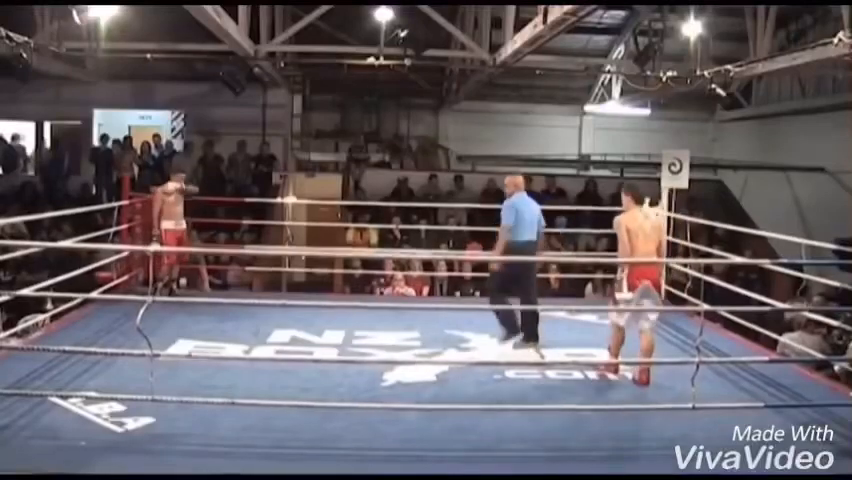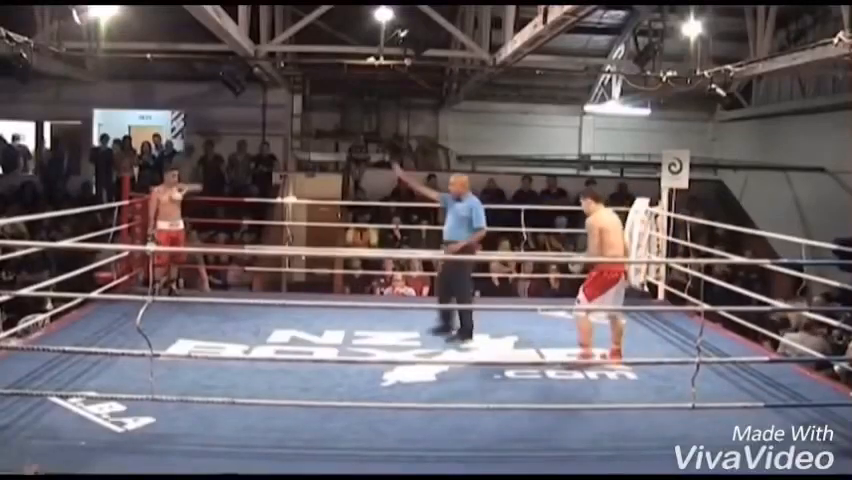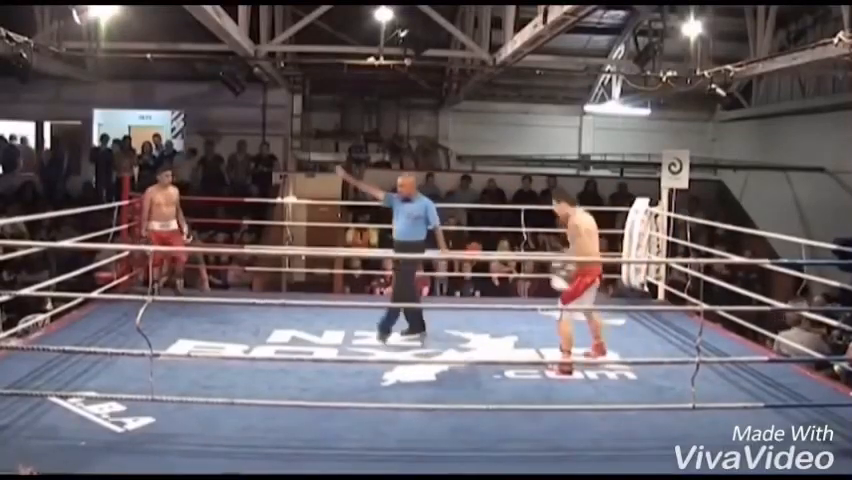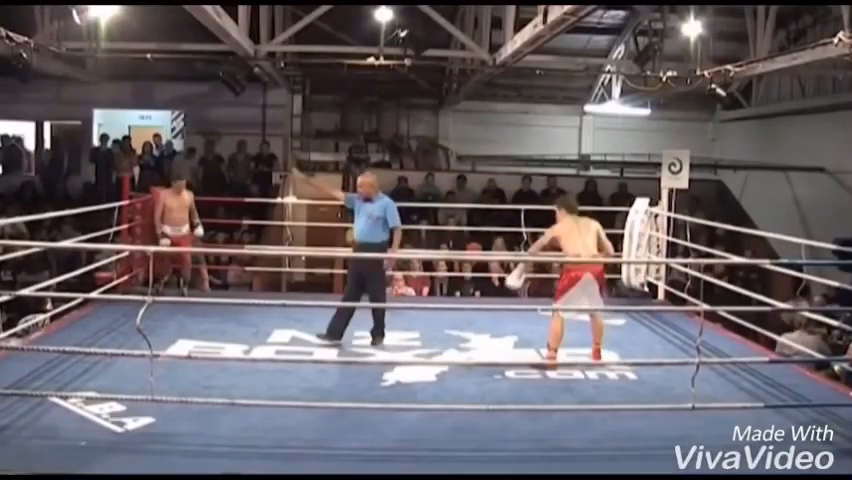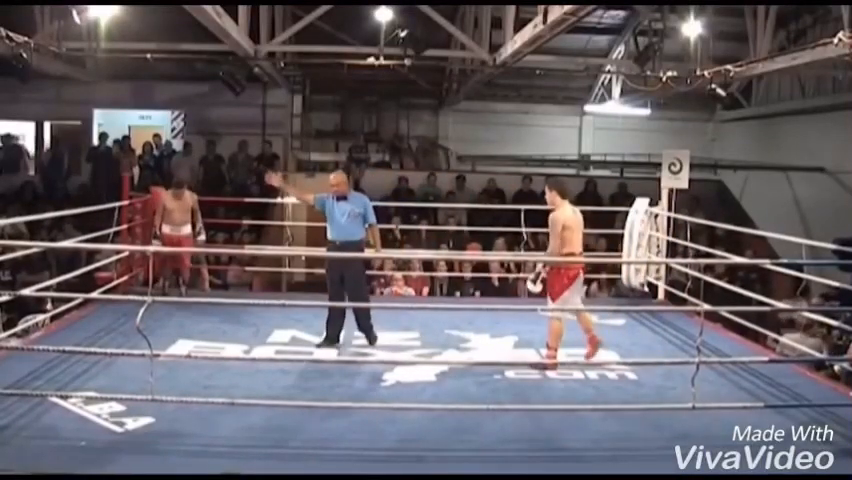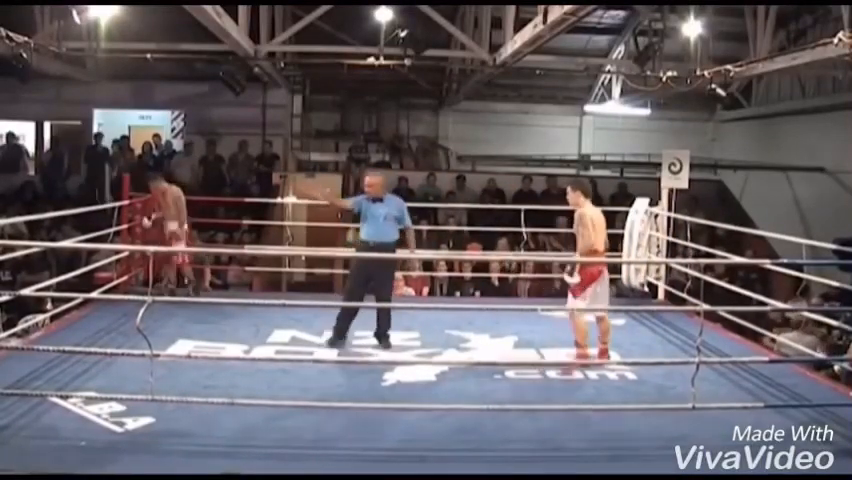
dt=0.7s
person 1, frame 1
left shoulder: (622, 220)
right shoulder: (656, 218)
left elbow: (625, 252)
right elbow: (661, 251)
left wrist: (622, 276)
left hip: (634, 272)
right hip: (652, 272)
left knee: (618, 320)
right knee: (647, 325)
left ankle: (613, 362)
right ankle: (644, 371)
person 1, frame 2
left shoulder: (593, 220)
right shoulder: (613, 217)
left elbow: (593, 252)
right elbow: (625, 247)
left hip: (605, 269)
right hip: (620, 269)
left knee: (582, 310)
right knee: (614, 312)
left ankle: (585, 353)
right ankle: (616, 352)
person 1, frame 3
left shoulder: (575, 221)
right shoulder: (585, 216)
left elbow: (583, 251)
left hip: (584, 270)
right hip: (595, 268)
left knee: (565, 314)
right knee: (588, 308)
left ankle: (566, 362)
right ankle: (598, 347)
person 1, frame 4
left shoulder: (558, 227)
right shoulder: (593, 224)
left elbow: (536, 247)
right elbow: (610, 251)
left wrist: (519, 268)
left hip: (574, 269)
right hip: (595, 266)
left knee: (558, 313)
right knee: (595, 311)
left ankle: (551, 357)
right ankle: (597, 352)
person 1, frame 5
left shoulder: (556, 215)
right shoulder: (576, 212)
left elbow: (554, 249)
left wrist: (541, 267)
left hip: (563, 266)
right hip: (577, 263)
left knee: (556, 312)
right knee: (576, 305)
left ankle: (551, 358)
right ankle: (592, 339)
person 1, frame 6
left shoulder: (582, 213)
right shoulder: (597, 212)
left elbow: (588, 243)
left wrist: (576, 264)
left hip: (588, 265)
right hip: (600, 264)
left knee: (576, 310)
right knee: (600, 312)
left ankle: (582, 355)
right ankle: (603, 353)
person 2, frame 1
left shoulder: (511, 203)
right shoulder: (533, 205)
left elbow: (505, 230)
right elbow: (540, 231)
left wrist: (496, 255)
right wrist: (535, 252)
left hip: (513, 251)
right hip: (530, 251)
left knee: (496, 290)
right knee: (528, 295)
left ankle: (511, 327)
right ankle: (530, 336)
person 2, frame 2
left shoulder: (474, 204)
right shoulder: (452, 200)
left elbow: (481, 231)
right elbow: (429, 193)
left wrist: (460, 245)
right wrist: (405, 178)
left hip: (462, 252)
right hip: (451, 249)
left knee: (462, 292)
right knee: (444, 288)
left ankle: (465, 332)
right ankle: (446, 324)
person 2, frame 3
left shoulder: (425, 204)
right shoulder: (396, 200)
left elbow: (436, 228)
right elbow: (372, 191)
left wrist: (443, 251)
right wrist: (347, 178)
left hip: (413, 249)
right hip: (399, 248)
left knee: (400, 289)
right knee: (408, 289)
left ankle: (385, 327)
right ankle: (417, 326)
person 2, frame 4
left shoulder: (387, 204)
right shoulder: (357, 200)
left elbow: (397, 230)
right elbow: (334, 193)
left wrist: (392, 253)
right wrist: (306, 179)
left hip: (376, 252)
right hip: (359, 251)
left knee: (376, 296)
right knee: (350, 294)
left ankle: (378, 334)
right ankle: (334, 332)
person 2, frame 5
left shoulder: (362, 201)
right shoulder: (327, 200)
left elbow: (372, 226)
right elbow: (303, 197)
left wrist: (378, 250)
right wrist: (282, 185)
left hip: (354, 250)
right hip: (334, 250)
left knee: (358, 294)
right knee: (335, 296)
left ankle: (368, 331)
right ankle: (332, 336)
person 2, frame 6
left shoulder: (397, 203)
right shoulder: (363, 201)
left elbow: (408, 228)
right elbow: (344, 203)
left wrist: (412, 250)
right wrist: (324, 197)
left hip: (386, 252)
right hip: (364, 250)
left knee: (384, 296)
right knee: (352, 292)
left ankle: (382, 335)
right ankle: (339, 334)
person 3, frame 1
left shoulder: (181, 188)
right shoulder: (161, 191)
left elbow: (195, 190)
right elbow: (156, 212)
left wrist: (181, 187)
right wrist: (156, 229)
left hip: (181, 227)
right hip: (168, 227)
left knee: (178, 259)
right knee: (168, 258)
left ankle: (172, 286)
right ankle: (159, 285)
person 3, frame 2
left shoulder: (179, 188)
right shoulder: (157, 191)
left elbow: (198, 187)
right elbow: (151, 213)
left wrist: (185, 190)
right wrist: (151, 230)
left hip: (179, 227)
right hip: (163, 228)
left knee: (176, 259)
right knee: (161, 259)
left ankle: (172, 287)
right ankle: (157, 287)
person 3, frame 3
left shoulder: (175, 191)
right shoulder: (150, 192)
right elbow: (145, 213)
left wrist: (184, 225)
right wrist: (144, 232)
left hip: (172, 228)
right hip: (156, 229)
left knee: (181, 257)
right knee: (156, 260)
left ankle: (178, 281)
right ankle: (156, 288)
person 3, frame 4
left shoulder: (189, 195)
right shoulder: (163, 196)
left elbow: (193, 212)
right elbow: (157, 216)
left wrist: (197, 222)
right wrist: (160, 232)
left hip: (184, 233)
right hip: (168, 232)
left knee: (186, 261)
left ankle: (184, 286)
right ankle: (162, 281)
person 3, frame 5
left shoulder: (192, 197)
right shoulder: (164, 197)
left elbow: (196, 212)
right elbow: (158, 215)
left wrist: (200, 227)
right wrist: (156, 232)
left hip: (185, 232)
right hip: (167, 232)
left knee: (185, 262)
right knee: (168, 261)
left ankle: (183, 288)
right ankle: (164, 283)
person 3, frame 6
left shoulder: (176, 192)
right shoulder: (160, 194)
left elbow: (183, 214)
left wrist: (181, 233)
left hip: (178, 229)
right hip: (168, 229)
left knee: (181, 260)
right knee: (171, 260)
left ankle: (192, 284)
right ankle: (171, 288)
